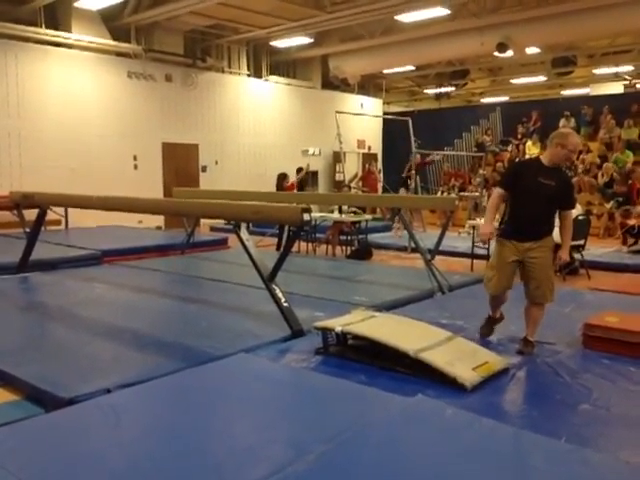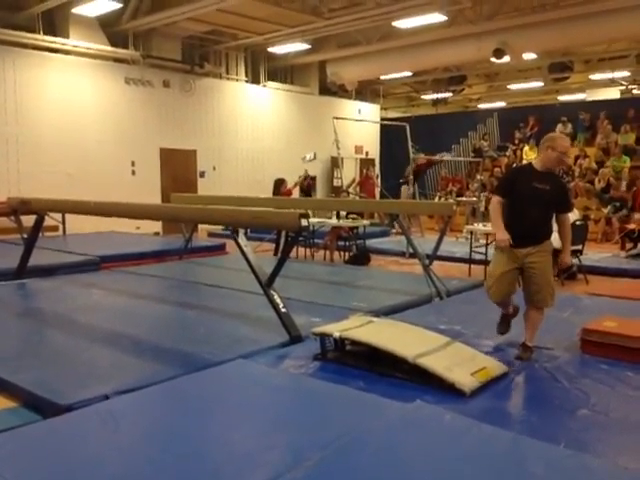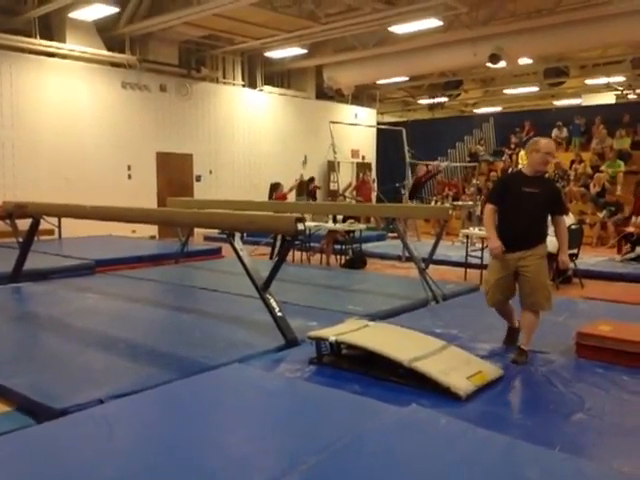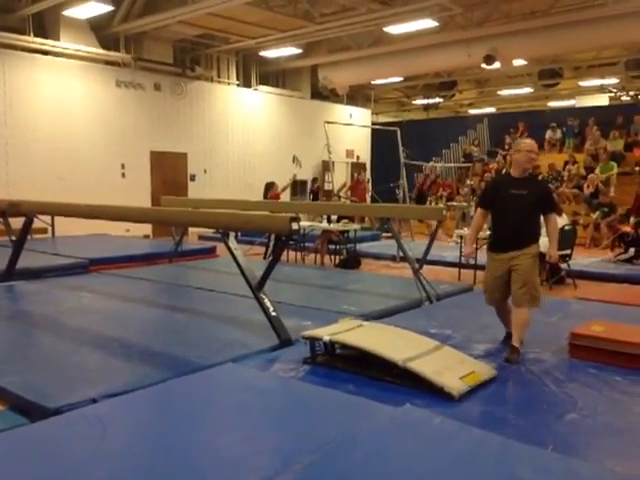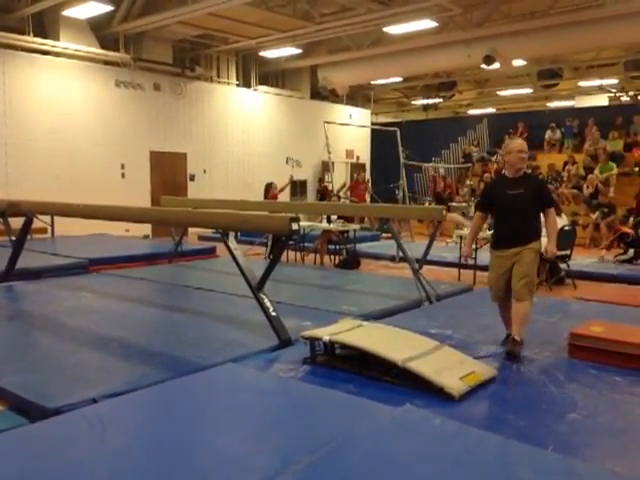
dt=0.2s
person 1, frame 1
left shoulder: (563, 181)
right shoulder: (521, 168)
left elbow: (566, 216)
right elbow: (498, 195)
left wrist: (565, 248)
right wrist: (488, 222)
left hip: (540, 244)
right hip: (509, 239)
left knee: (538, 294)
right knee: (496, 286)
left ankle: (529, 338)
right ankle: (494, 314)
person 1, frame 2
left shoulder: (558, 186)
right shoulder: (516, 174)
left elbow: (563, 219)
right elbow: (496, 203)
left wrist: (566, 251)
right wrist: (499, 230)
left hip: (540, 248)
right hip: (509, 245)
left knee: (537, 299)
right knee: (498, 292)
left ankle: (527, 343)
right ankle: (508, 311)
person 1, frame 3
left shoulder: (550, 188)
right shoulder: (507, 181)
left elbow: (559, 221)
right elbow: (489, 210)
left wrist: (563, 251)
right wrist: (492, 238)
left hip: (534, 252)
right hip: (504, 251)
left knee: (532, 302)
right knee: (495, 297)
left ankle: (523, 347)
right ankle: (514, 325)
person 1, frame 4
left shoulder: (540, 188)
right shoulder: (496, 184)
left elbow: (550, 217)
right elbow: (481, 214)
left wrist: (552, 246)
right wrist: (470, 242)
left hip: (526, 251)
right hip: (497, 251)
left knee: (522, 299)
right knee: (496, 298)
left ankle: (515, 345)
right ankle: (510, 330)
person 1, frame 5
left shoulder: (537, 184)
right shoulder: (493, 186)
left elbow: (549, 213)
right elbow: (480, 216)
left wrist: (551, 242)
right wrist: (468, 244)
left hip: (528, 247)
right hip: (500, 249)
left knee: (521, 293)
right knee: (500, 295)
left ankle: (517, 340)
right ankle: (510, 332)
